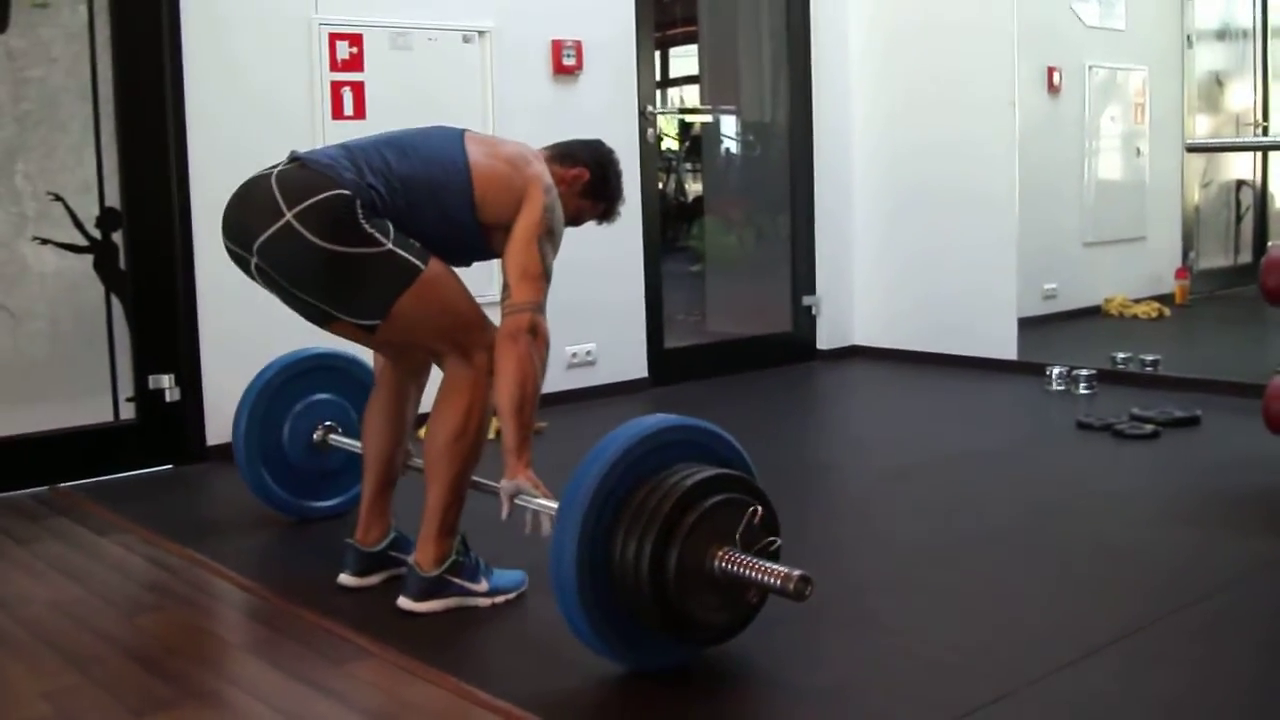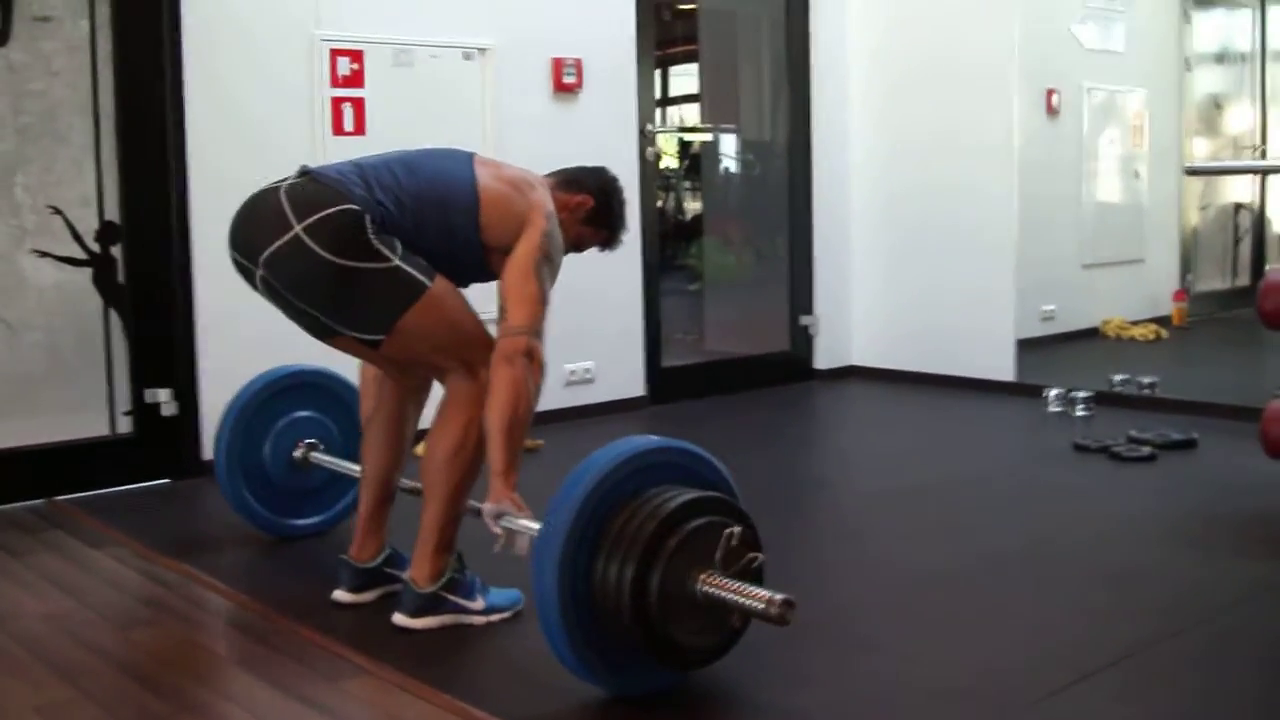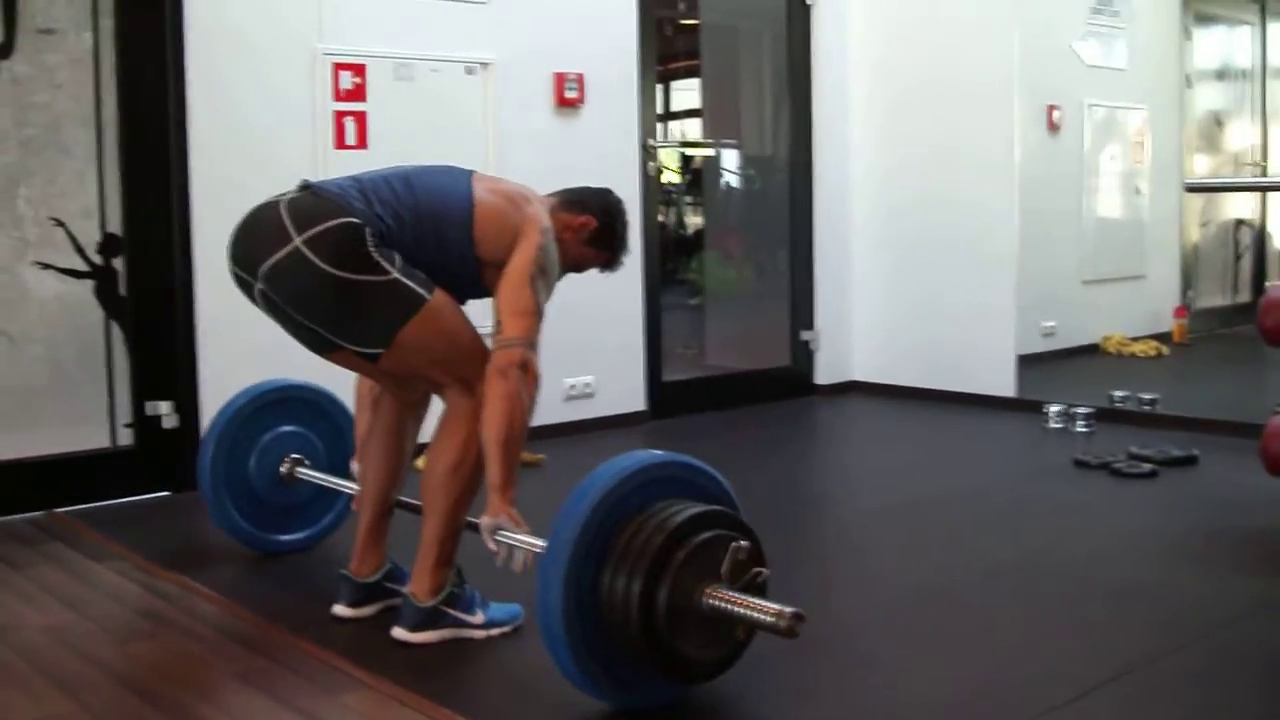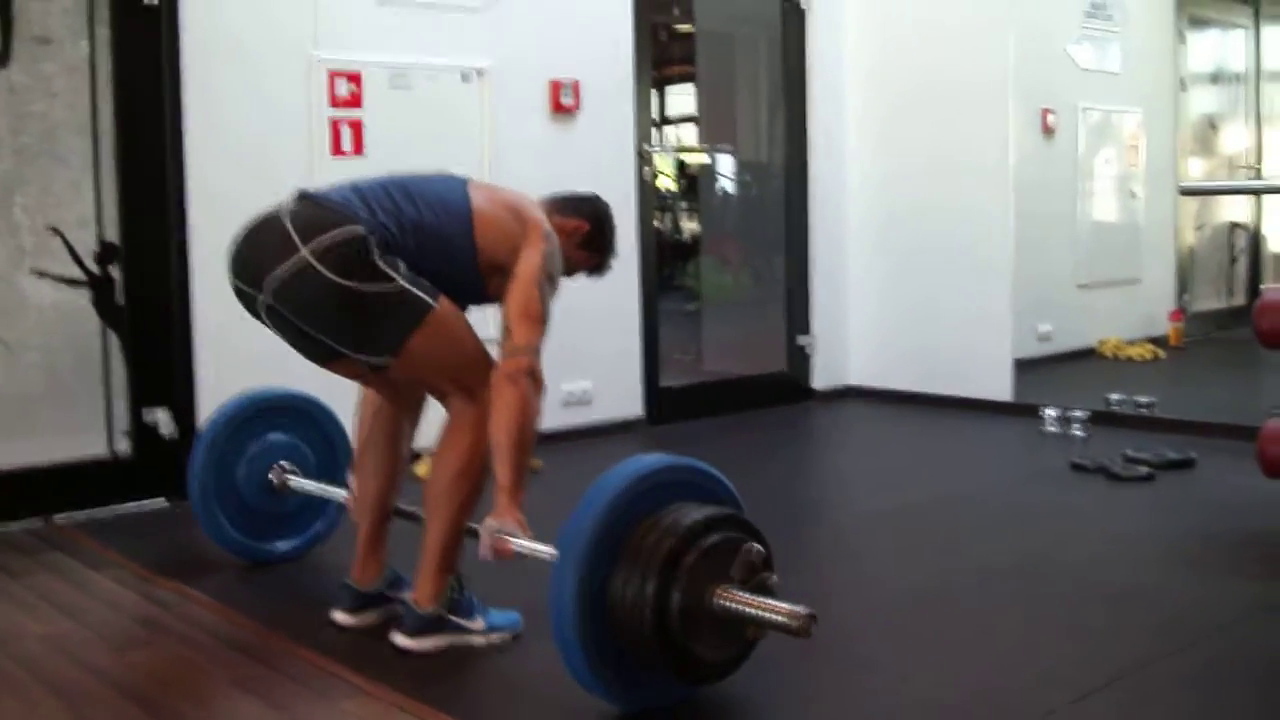
dt=0.3s
person 1, frame 1
right shoulder: (538, 190)
left elbow: (400, 309)
right elbow: (522, 327)
right wrist: (518, 460)
left hip: (257, 207)
right hip: (316, 218)
left knee: (411, 352)
right knee: (473, 356)
left ankle: (371, 544)
right ankle: (435, 567)
person 1, frame 2
left shoulder: (481, 191)
right shoulder: (538, 217)
left elbow: (394, 329)
right elbow: (518, 351)
left wrist: (370, 440)
right wrist: (503, 482)
left hip: (263, 219)
right hip: (323, 232)
left knee: (411, 369)
right knee: (474, 371)
left ankle: (366, 560)
right ankle: (430, 584)
person 1, frame 3
left shoulder: (481, 211)
right shoulder: (536, 232)
left elbow: (388, 343)
right elbow: (512, 364)
left wrist: (363, 459)
right wrist: (500, 498)
left hip: (262, 235)
right hip: (322, 246)
left knee: (411, 383)
right knee: (471, 388)
left ankle: (365, 575)
right ankle: (429, 599)
person 1, frame 4
left shoulder: (472, 218)
right shoulder: (537, 236)
left elbow: (390, 356)
right elbow: (518, 370)
left wrist: (362, 472)
right wrist: (507, 503)
left hip: (263, 246)
right hip: (329, 254)
left knee: (404, 390)
right knee: (474, 396)
left ankle: (365, 582)
right ankle: (431, 606)
